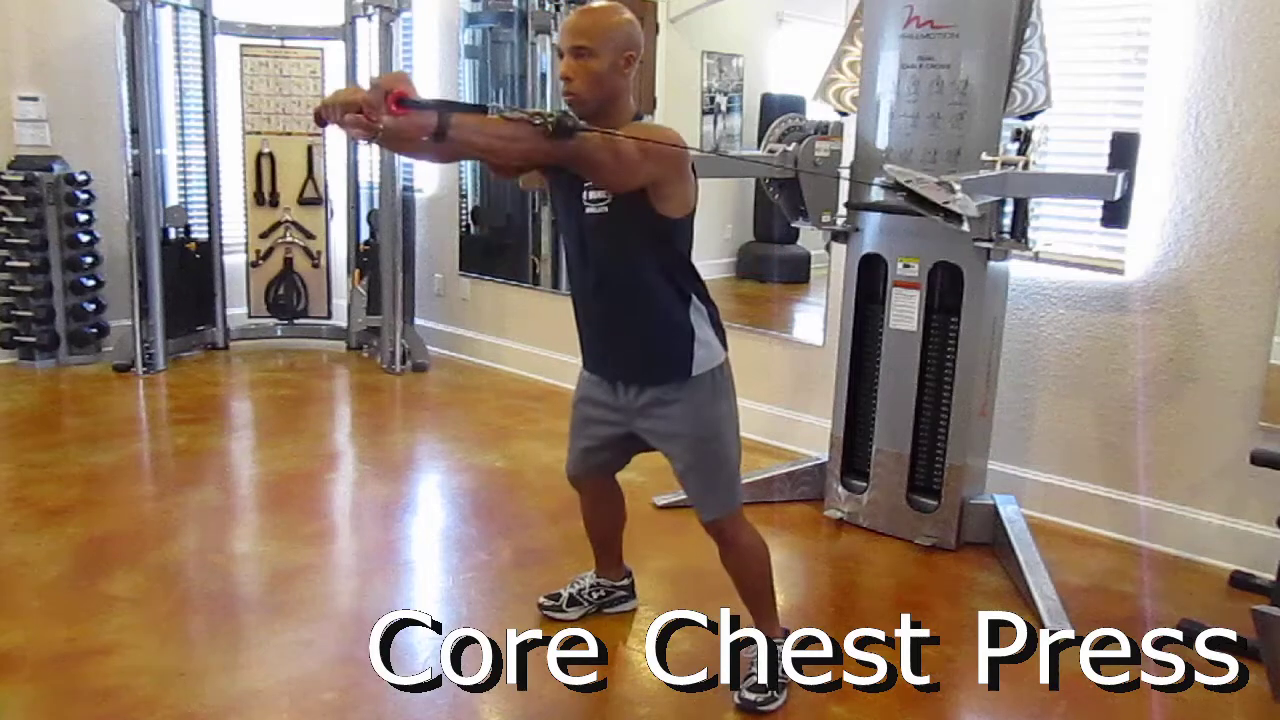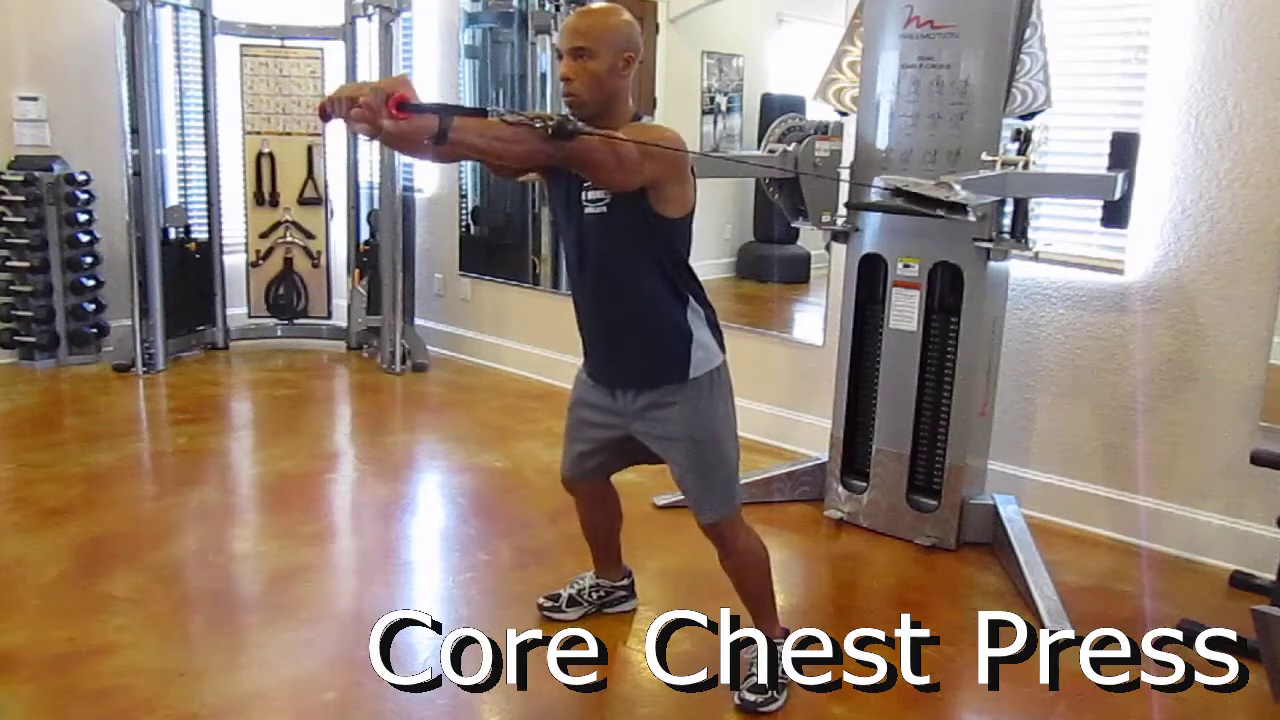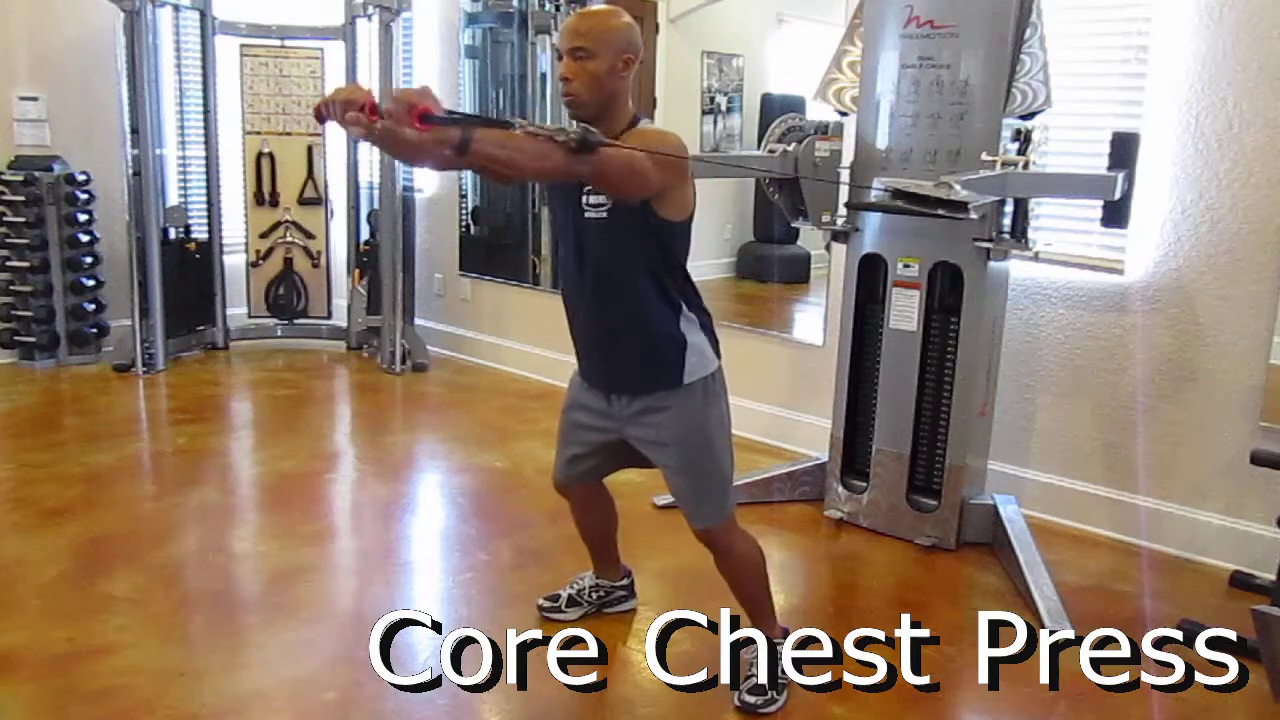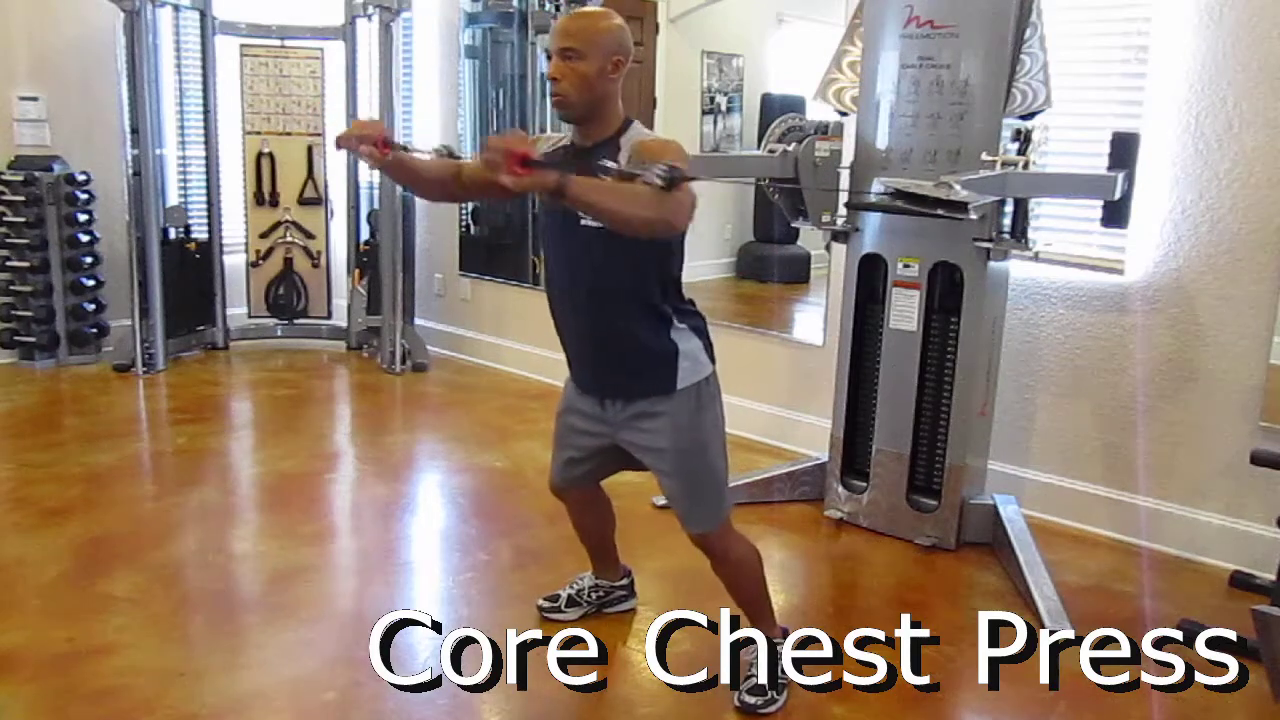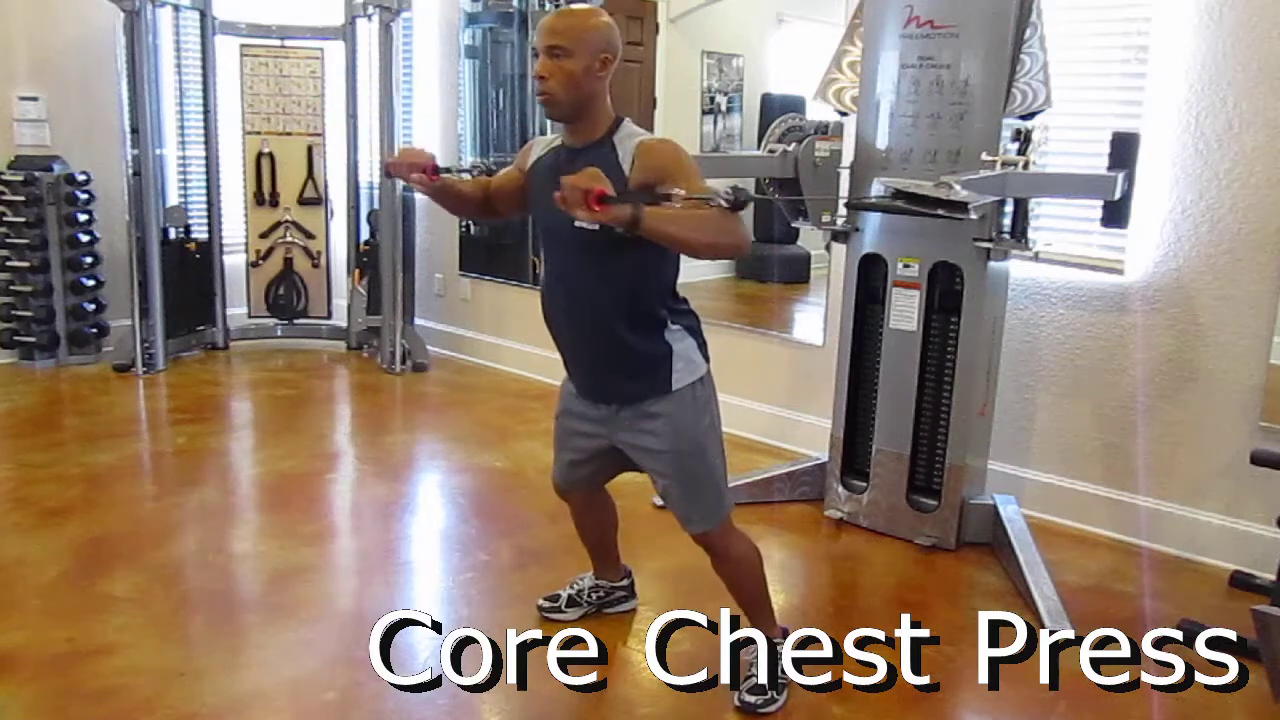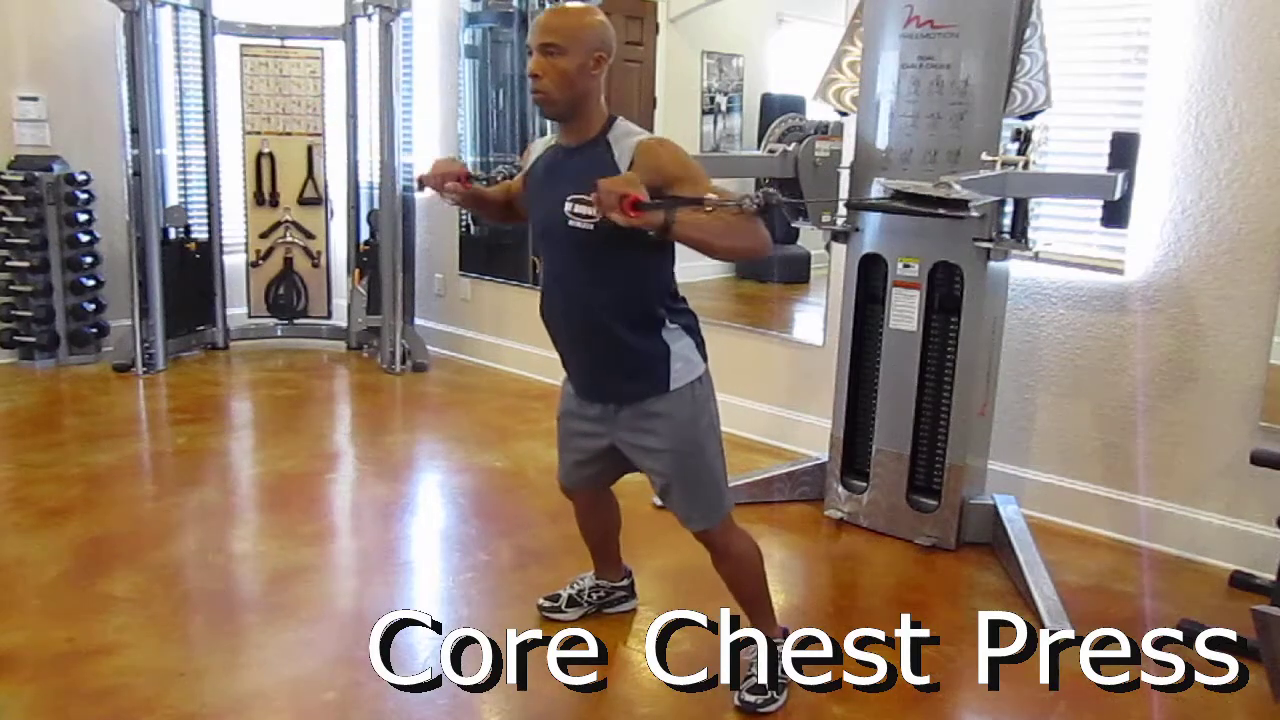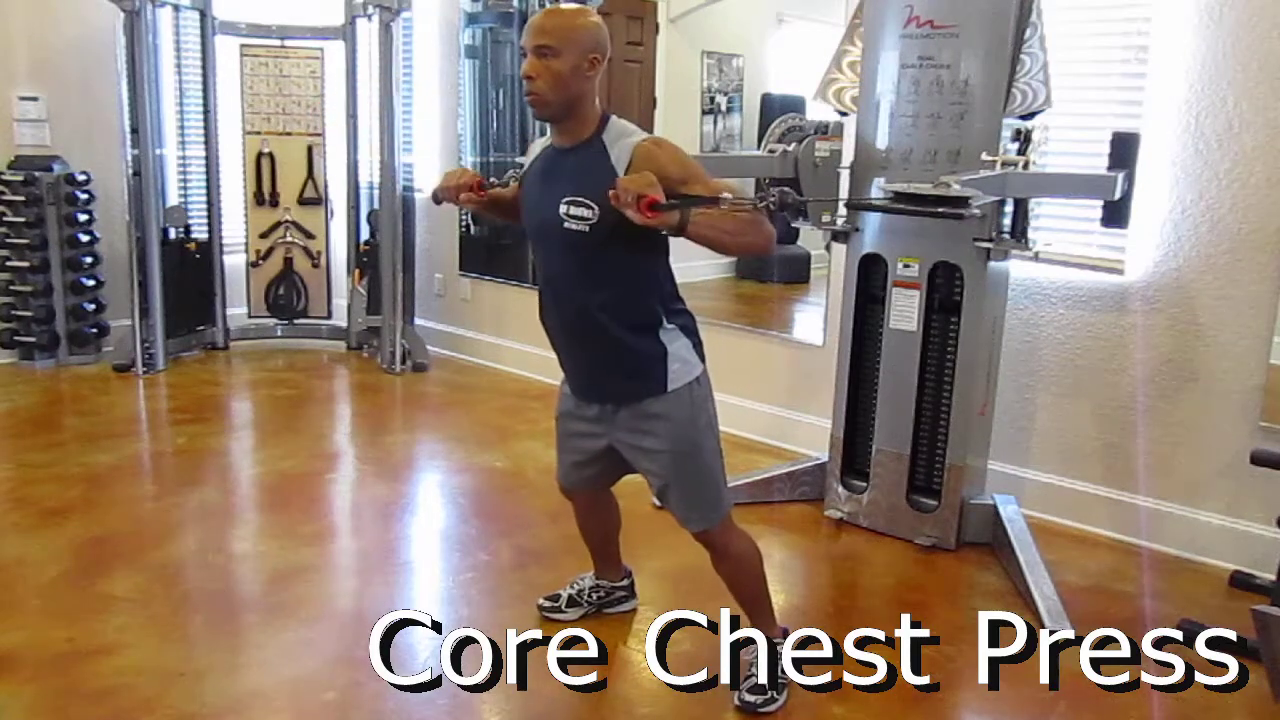
dt=0.2s
person 1, frame 1
left shoulder: (656, 149)
right shoulder: (558, 146)
left elbow: (552, 147)
right elbow: (460, 143)
left wrist: (430, 119)
right wrist: (379, 124)
left hip: (683, 375)
right hip: (606, 369)
left knee: (721, 517)
right knee: (588, 475)
left ankle: (771, 643)
right ankle: (612, 583)
person 1, frame 2
left shoulder: (654, 149)
right shoulder: (555, 148)
left elbow: (552, 144)
right elbow: (462, 144)
left wrist: (429, 123)
right wrist: (379, 121)
left hip: (680, 377)
right hip: (604, 371)
left knee: (719, 520)
right knee: (582, 477)
left ankle: (770, 644)
right ankle: (611, 582)
person 1, frame 3
left shoulder: (659, 152)
right shoulder: (556, 144)
left elbow: (581, 164)
right elbow: (454, 153)
left wrist: (452, 135)
right wrist: (374, 125)
left hip: (674, 382)
right hip: (599, 375)
left knee: (713, 525)
right knee: (575, 479)
left ankle: (769, 644)
right ankle: (611, 583)
person 1, frame 4
left shoulder: (653, 154)
right shoulder: (549, 152)
left elbow: (665, 215)
right elbow: (454, 183)
left wrist: (554, 182)
right wrist: (388, 157)
left hip: (668, 385)
right hip: (591, 380)
left knee: (709, 528)
right knee: (570, 483)
left ankle: (769, 643)
right ankle: (610, 583)
person 1, frame 5
left shoulder: (651, 157)
right shoulder: (541, 157)
left elbow: (729, 236)
right elbow: (485, 202)
left wrist: (625, 214)
right wrist: (433, 181)
left hip: (663, 386)
right hip: (587, 382)
left knee: (710, 527)
right knee: (575, 485)
left ankle: (769, 644)
right ankle: (611, 583)
person 1, frame 6
left shoulder: (648, 157)
right shoulder: (541, 157)
left elbow: (751, 237)
right elbow: (511, 209)
left wrist: (656, 218)
right wrist: (466, 191)
left hip: (661, 385)
right hip: (586, 382)
left knee: (711, 526)
right knee: (580, 486)
left ankle: (770, 644)
right ankle: (612, 583)
person 1, frame 7
left shoulder: (644, 156)
right shoulder: (540, 157)
left elbow: (757, 233)
left wrist: (671, 217)
right wrist: (480, 196)
left hip: (658, 385)
right hip: (584, 382)
left knee: (709, 524)
right knee: (581, 487)
left ankle: (770, 644)
right ankle: (611, 583)
